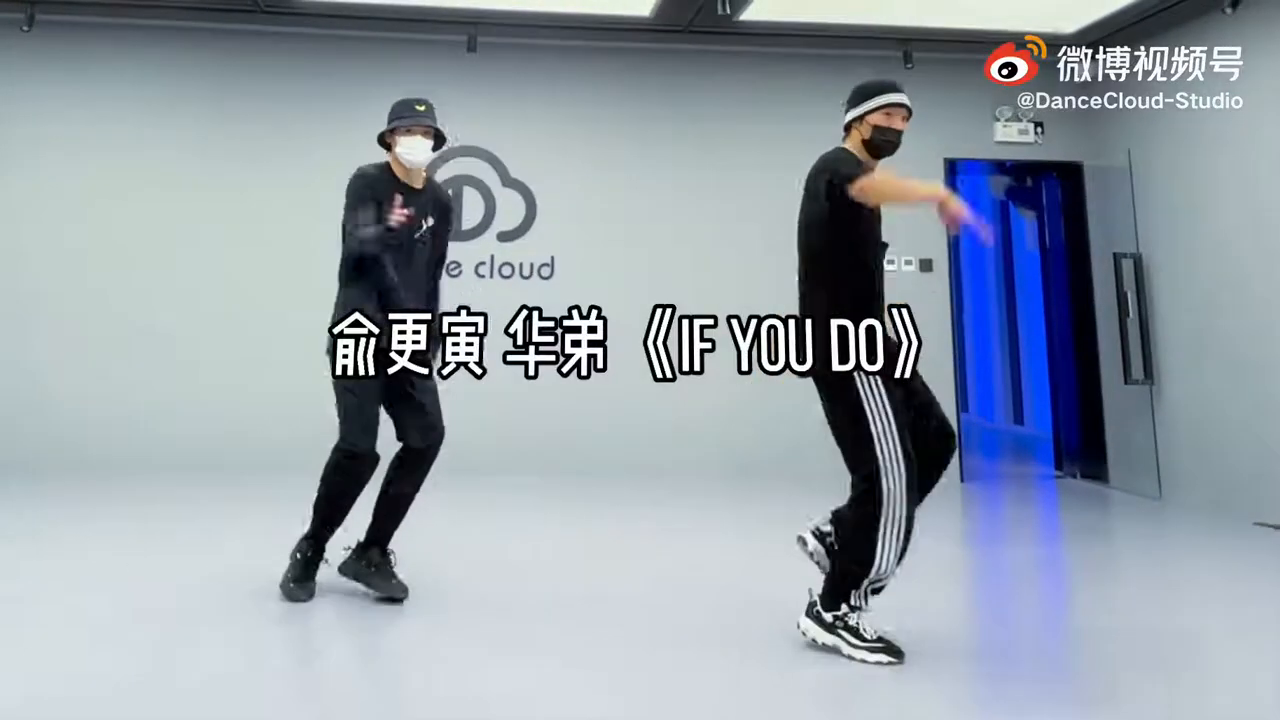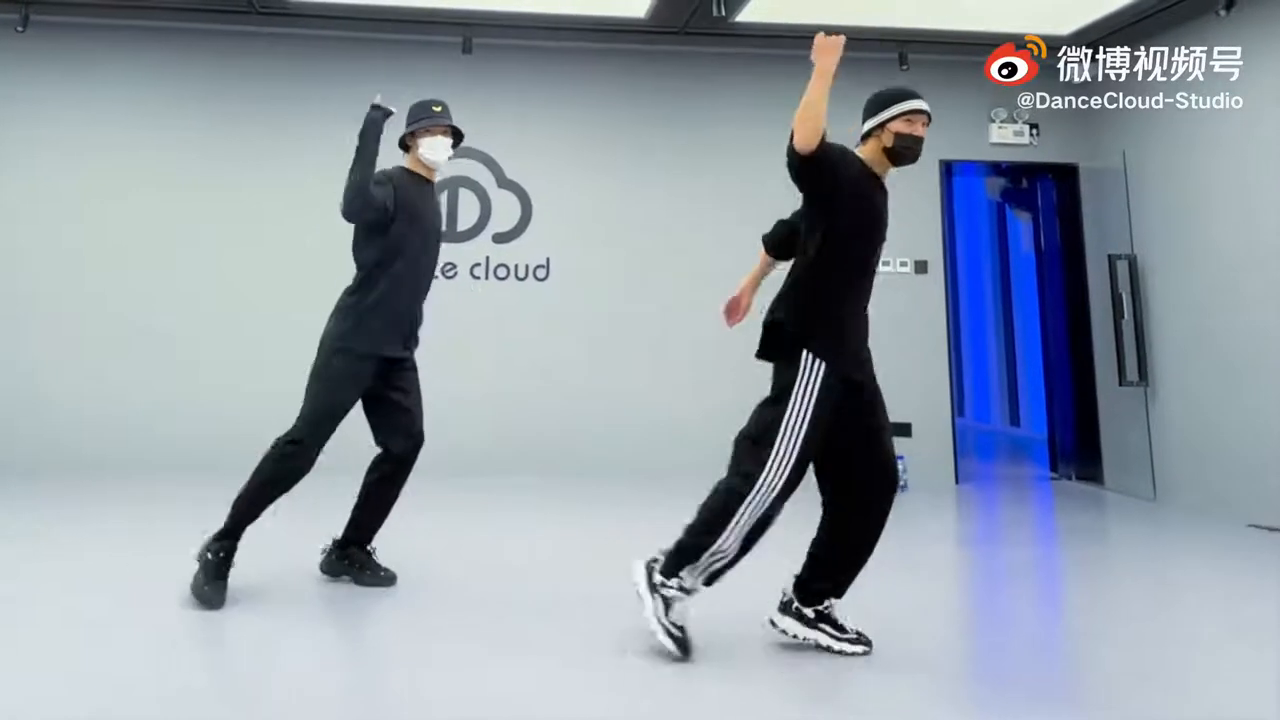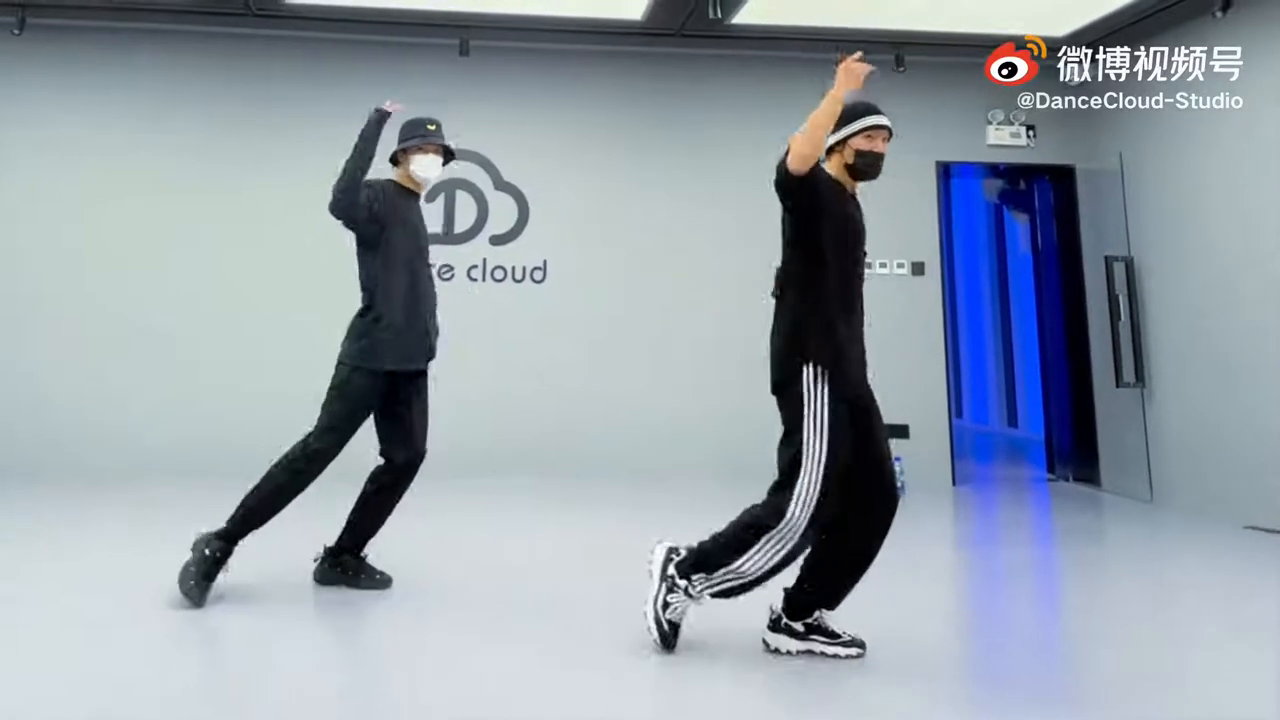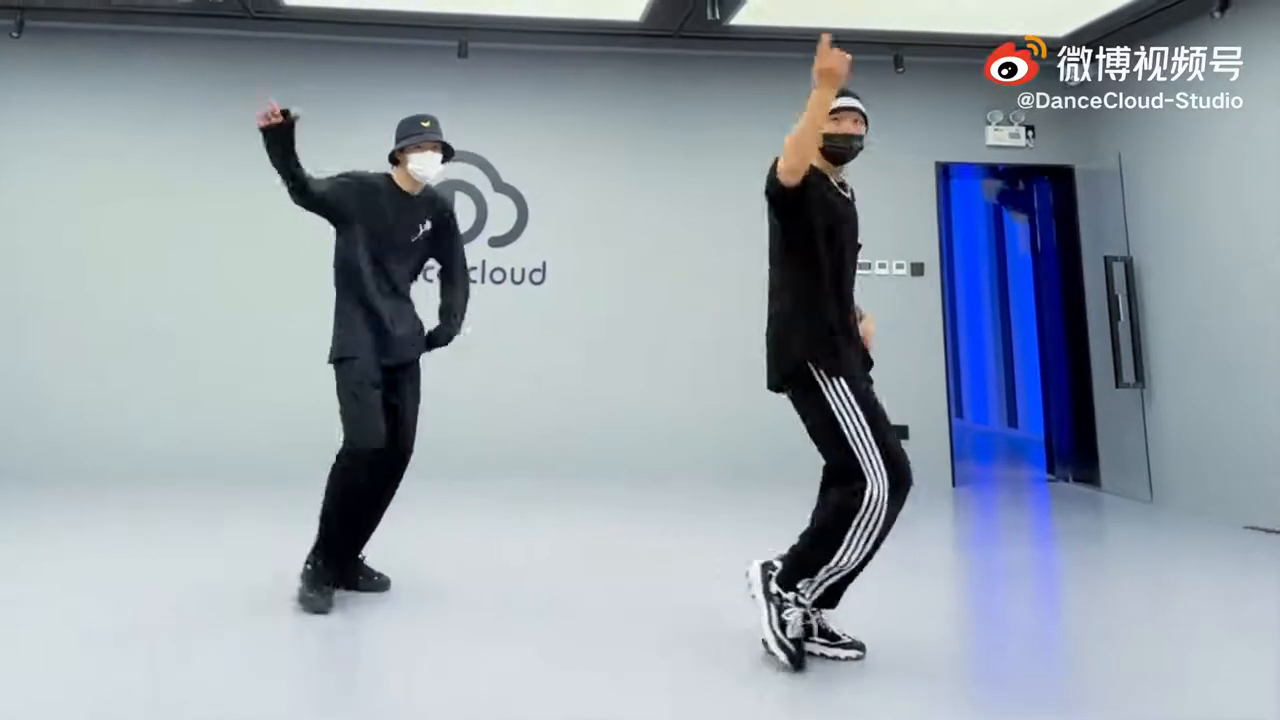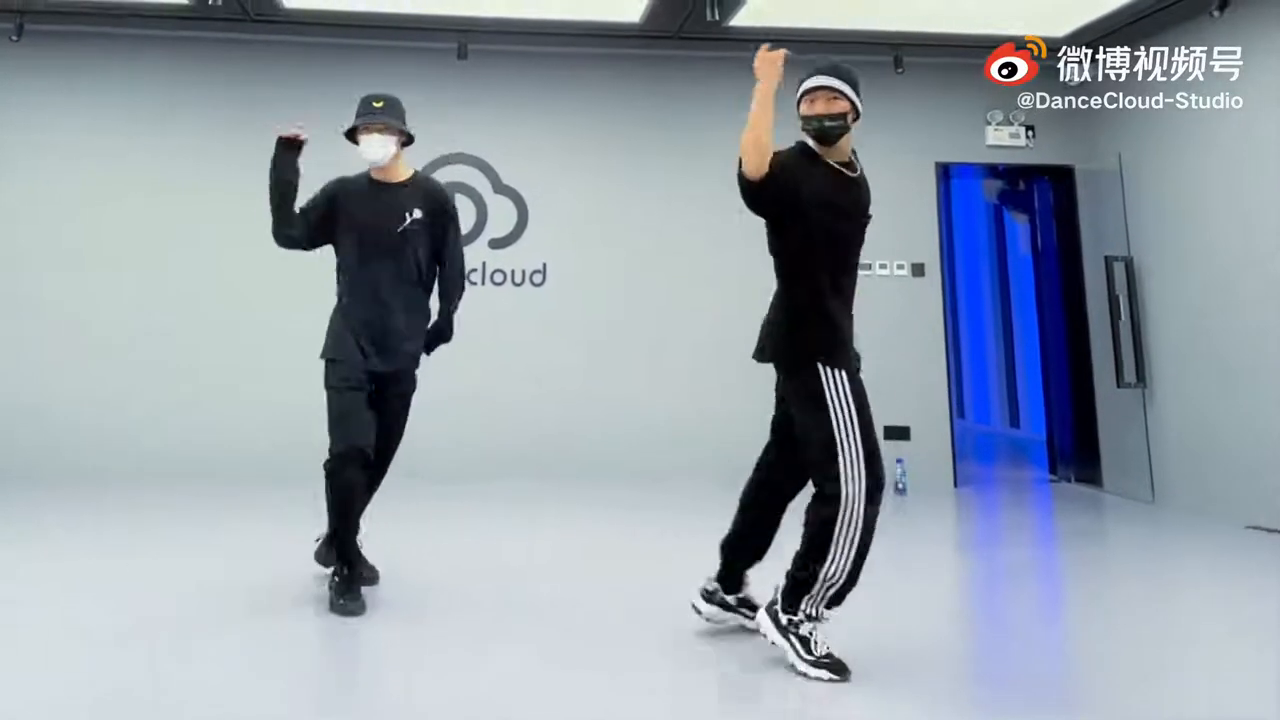
dt=0.3s
person 1, frame 1
left shoulder: (858, 176)
right shoulder: (837, 168)
right elbow: (866, 185)
right wrist: (938, 195)
left knee: (934, 442)
right knee: (890, 475)
left ankle: (838, 536)
right ankle: (832, 611)
person 1, frame 2
left shoulder: (873, 191)
right shoulder: (839, 171)
left elbow: (787, 235)
right elbow: (803, 146)
left wrist: (749, 287)
right wrist: (823, 70)
left hip: (847, 351)
right hip: (814, 349)
left knee: (873, 481)
right knee: (770, 472)
left ankle: (809, 605)
right ankle: (672, 577)
person 1, frame 3
left shoulder: (846, 204)
right shoulder: (814, 193)
right elbow: (798, 161)
right wrist: (839, 93)
left hip: (843, 370)
right hip: (809, 366)
left knee: (874, 500)
right knee: (803, 504)
left ankle: (797, 617)
right ankle: (685, 570)
person 1, frame 4
left shoulder: (842, 195)
right shoulder: (798, 188)
right elbow: (788, 168)
left wrist: (857, 325)
right wrist: (822, 91)
left hip: (836, 355)
right hip: (810, 358)
left knee: (855, 485)
right knee: (880, 483)
left ankle: (799, 613)
right ankle: (787, 582)
person 1, frame 5
left shoulder: (852, 169)
right shoulder: (794, 169)
right elbow: (753, 172)
right wrist: (764, 85)
left hip: (820, 341)
right hip: (811, 344)
left knee: (788, 461)
right knee: (853, 481)
left ankle: (725, 586)
right ankle: (793, 614)
person 2, frame 1
left shoulder: (441, 203)
right shoulder: (368, 181)
right elbow: (356, 243)
left wrist: (431, 329)
right wrist: (385, 231)
left knee: (426, 436)
right knee: (358, 448)
left ankle: (371, 551)
right ankle: (310, 550)
person 2, frame 2
left shoulder: (429, 195)
right shoulder: (392, 187)
right elbow: (356, 209)
right wrist: (373, 126)
left hip: (396, 346)
right hip: (354, 338)
left knee: (405, 443)
right knee: (305, 440)
left ankle: (350, 551)
right ankle: (222, 548)
person 2, frame 3
left shoulder: (412, 208)
right shoulder: (378, 196)
right elbow: (342, 203)
right wrist: (374, 126)
left hip: (410, 358)
right hip: (372, 355)
left knee: (406, 456)
right knee: (318, 448)
left ankle: (342, 557)
right ankle: (219, 545)
person 2, frame 4
left shoulder: (438, 211)
right shoulder: (360, 190)
left elbow: (456, 274)
right elbow: (304, 191)
left wrist: (449, 325)
right wrist: (279, 137)
left hip: (403, 351)
right hip: (358, 348)
left knee: (396, 456)
right knee: (365, 447)
left ankle: (344, 560)
right ankle: (319, 561)
person 2, frame 5
left shoulder: (431, 197)
right shoulder: (342, 195)
left elbow: (451, 269)
right elbow: (288, 234)
left wrist: (443, 326)
right wrist: (286, 159)
left hip: (402, 352)
right hip: (349, 349)
left knee: (379, 456)
right knee: (348, 454)
left ankle: (339, 543)
right ankle: (348, 570)
